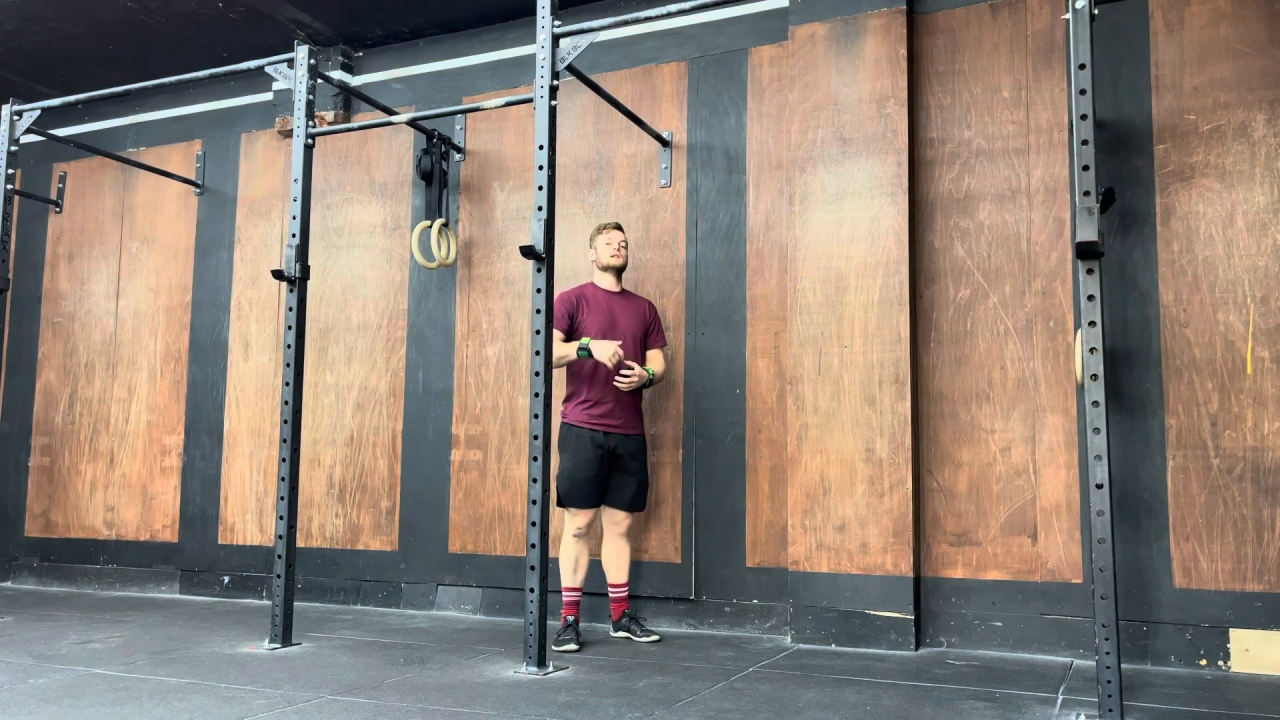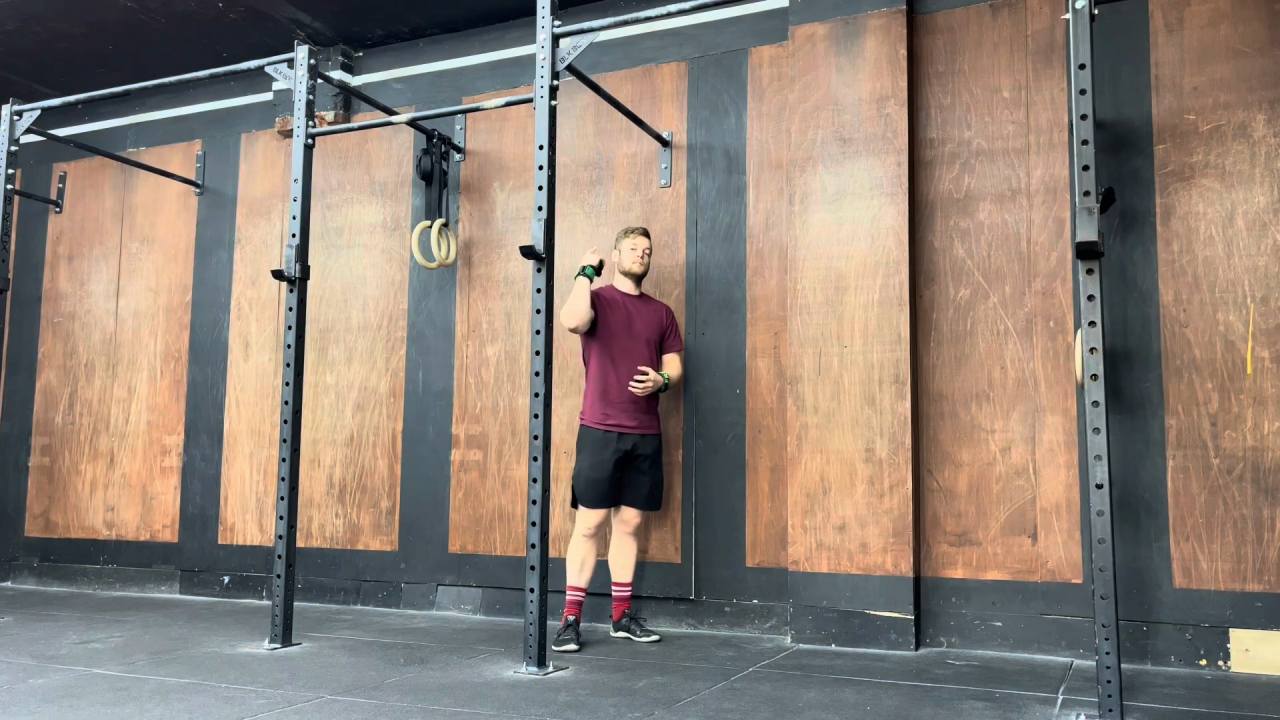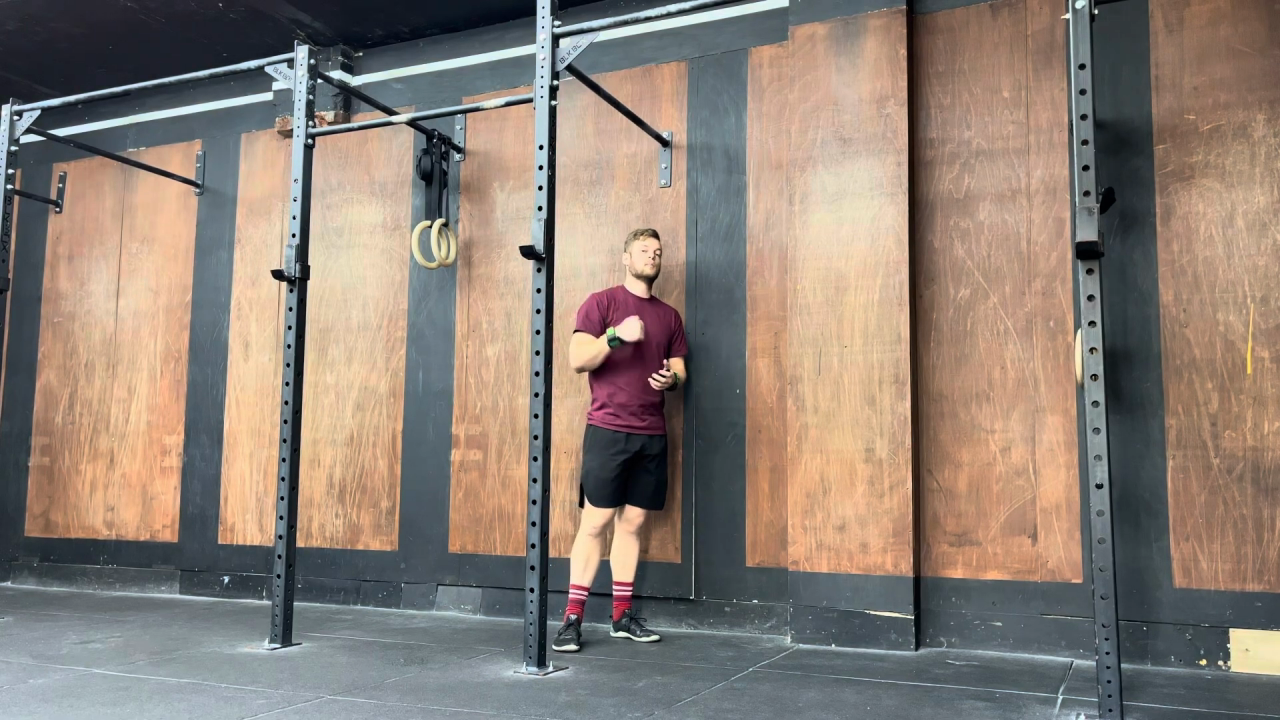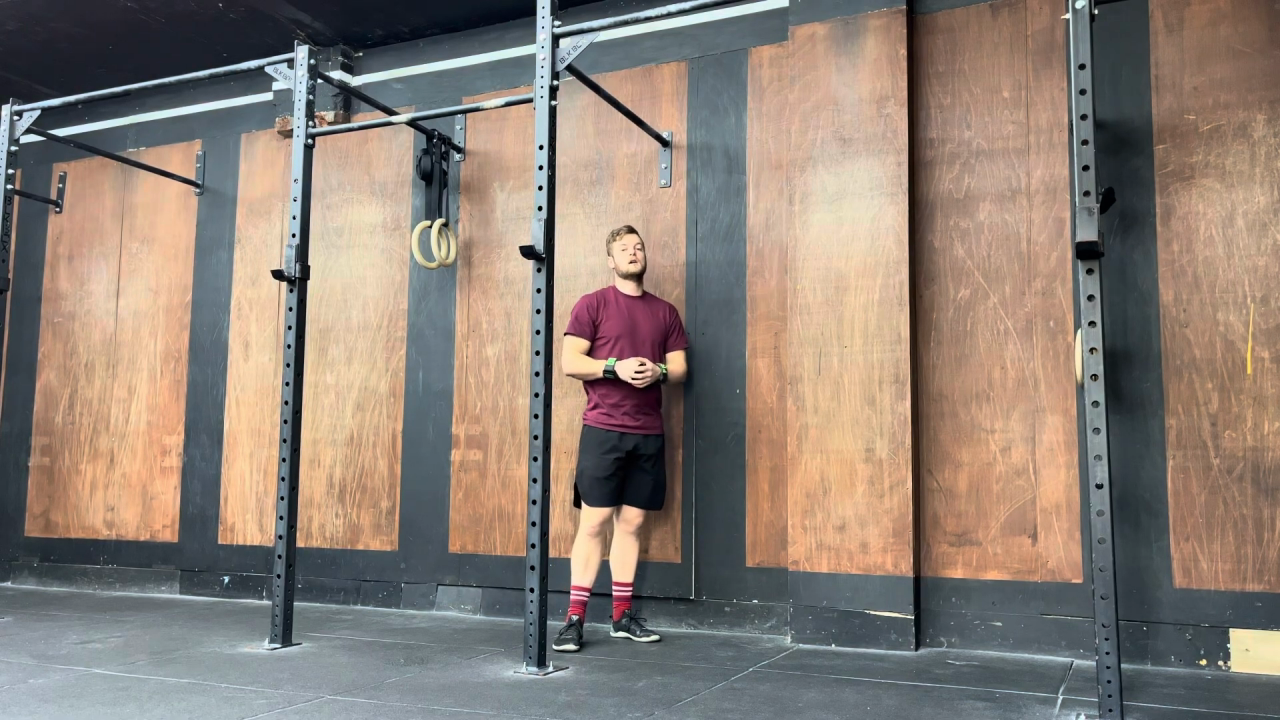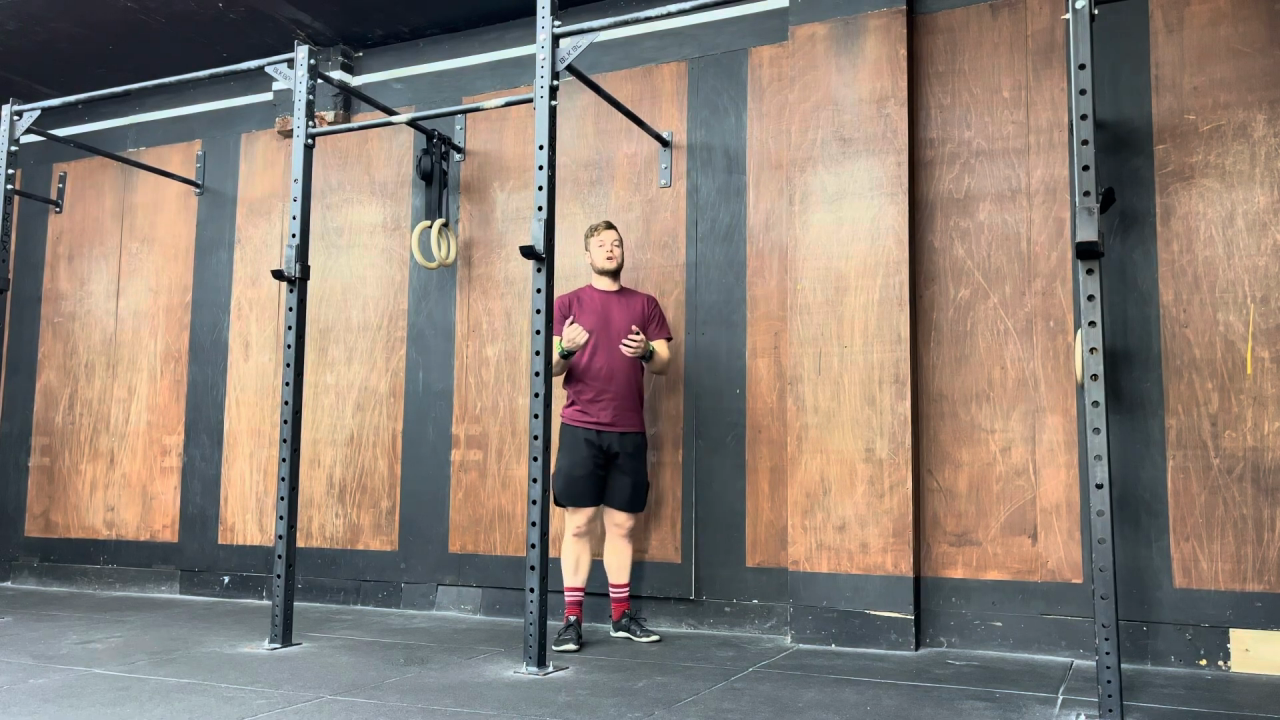
dt=0.5s
person 1, frame 1
left shoulder: (643, 307)
right shoulder: (573, 300)
left elbow: (659, 363)
right elbow: (548, 352)
left wrist: (645, 375)
right wrist: (588, 346)
left hip: (629, 432)
right hip: (583, 428)
left knee: (619, 524)
right knee: (578, 524)
left ankle: (621, 615)
right ankle: (569, 619)
person 1, frame 2
left shoulder: (661, 312)
right shoulder: (596, 297)
left elbow: (675, 367)
right elbow: (573, 321)
left wrist: (660, 380)
right wrist: (586, 272)
left hip: (646, 434)
right hip: (600, 429)
left knee: (628, 523)
right knee: (589, 524)
left ankle: (622, 614)
right ankle: (570, 618)
person 1, frame 3
left shoulder: (669, 315)
right shoulder: (601, 302)
left elbow: (680, 370)
right elbow: (578, 358)
left wrist: (672, 378)
right wrist: (617, 336)
left hip: (652, 434)
right hip: (609, 429)
left knee: (632, 522)
right knee: (596, 521)
left ankle: (622, 615)
right ankle: (572, 617)
person 1, frame 4
left shoulder: (665, 311)
right shoulder: (592, 304)
left elbow: (680, 368)
right elbow: (569, 363)
left wrist: (658, 372)
right wrist: (614, 367)
left hip: (648, 434)
right hip: (603, 430)
left knee: (630, 524)
right knee: (594, 522)
left ankle: (622, 615)
right ankle: (574, 618)
person 1, frame 5
left shoulder: (645, 304)
right shoulder: (567, 303)
left elbow: (664, 362)
right elbow: (549, 366)
left wrist: (645, 351)
right wrist: (564, 348)
left hip: (628, 432)
right hip: (580, 429)
left knee: (622, 524)
right knee: (578, 524)
left ankle: (622, 615)
right ankle: (572, 619)
